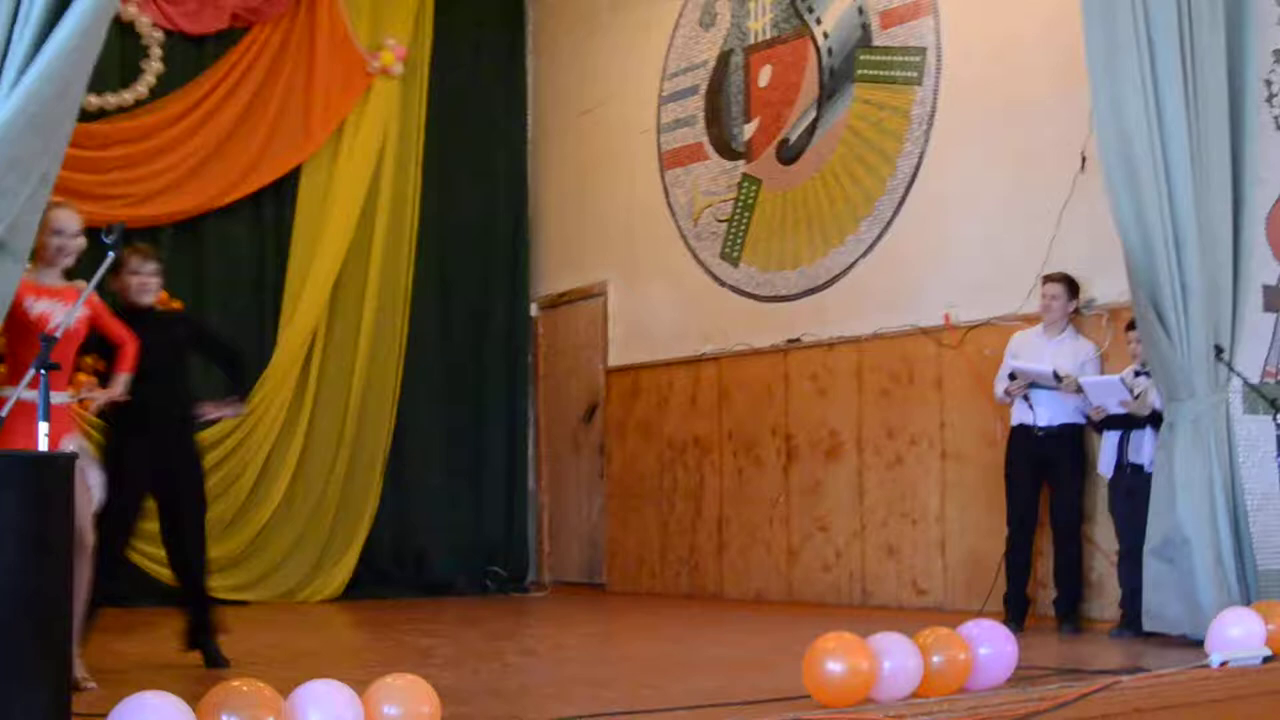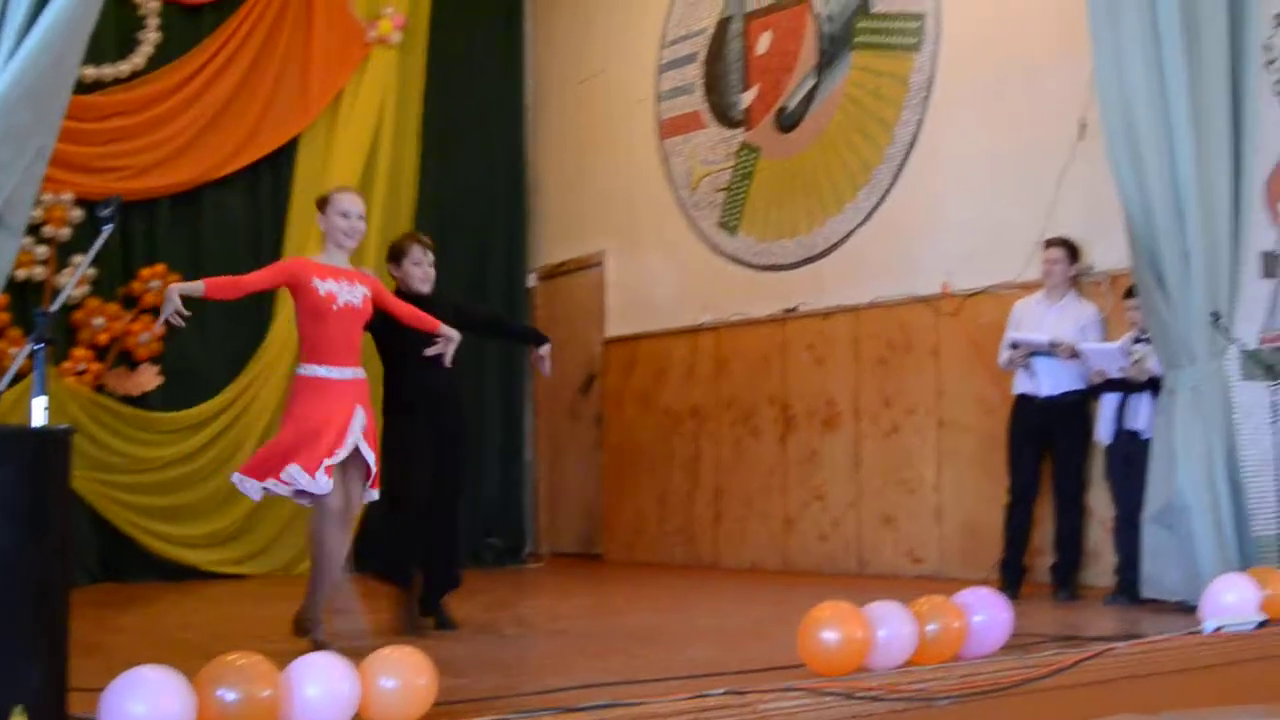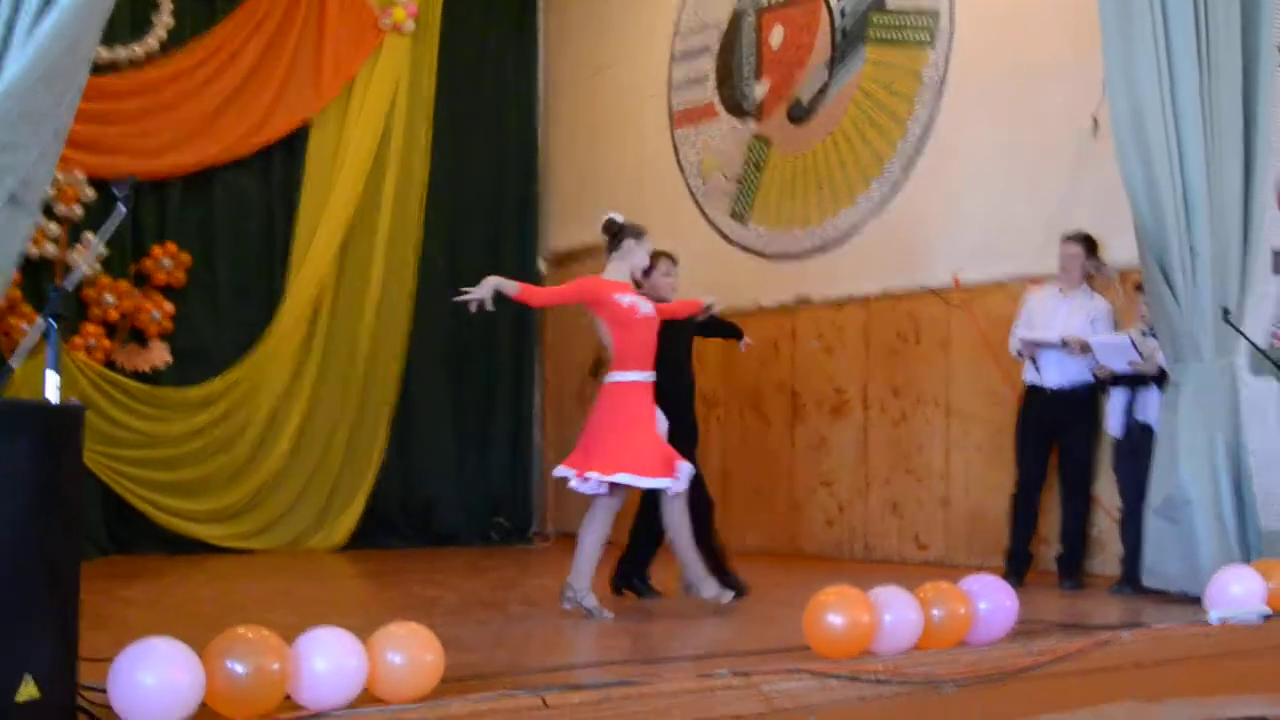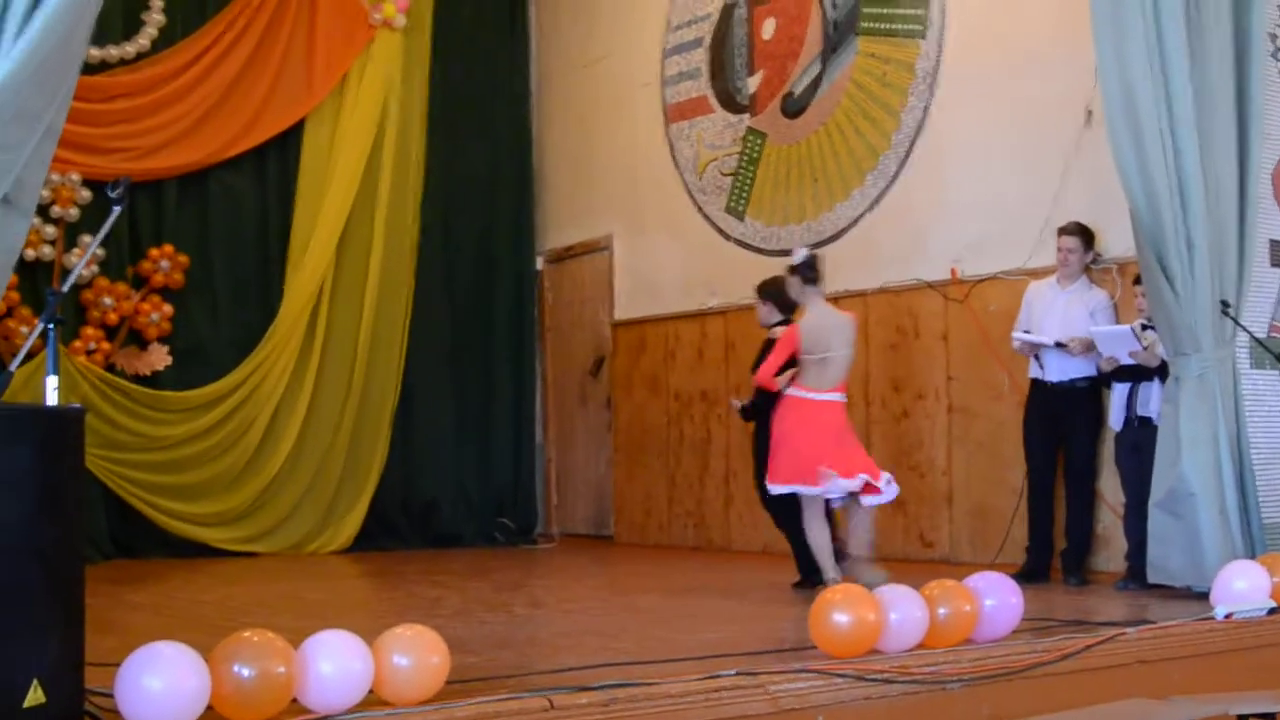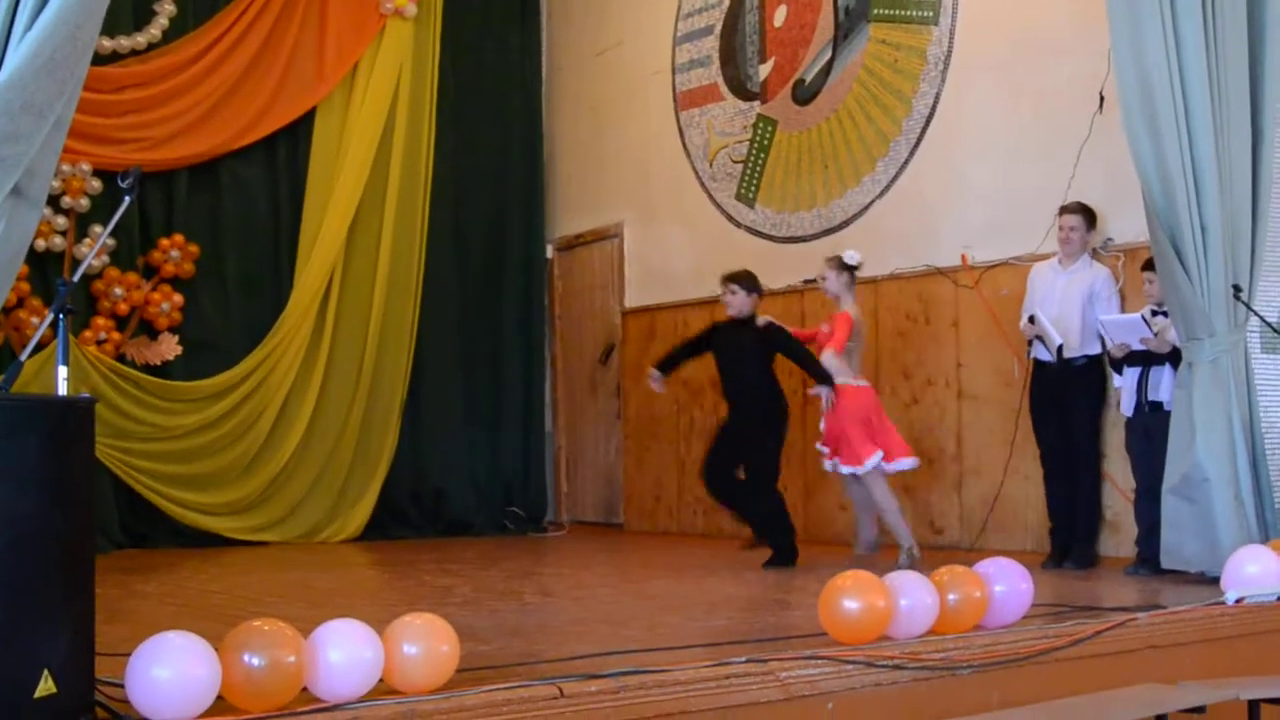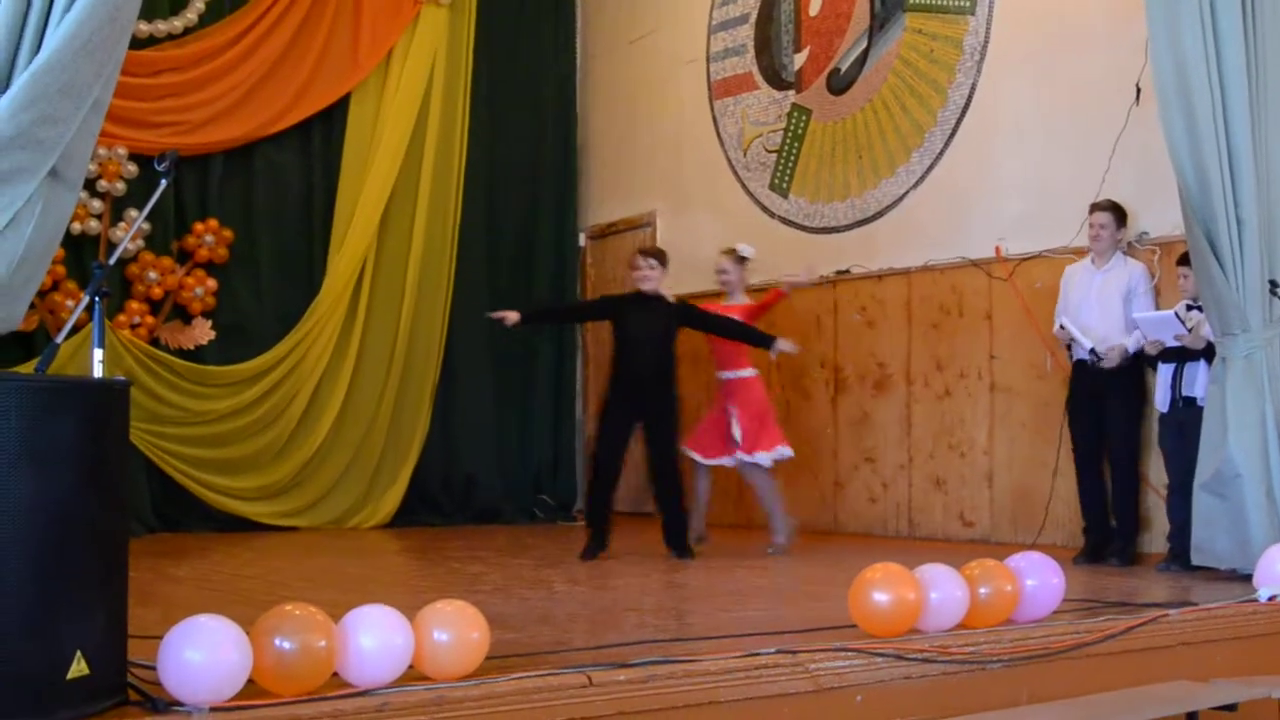
dt=0.7s
person 1, frame 1
left shoulder: (86, 300)
left elbow: (126, 340)
left wrist: (116, 386)
left hip: (64, 421)
left knee: (82, 538)
left ankle: (70, 656)
person 1, frame 2
left shoulder: (366, 283)
right shoulder: (298, 269)
left elbow: (406, 312)
right elbow: (238, 285)
left wrist: (445, 331)
right wrist: (182, 287)
left hip: (355, 397)
right hip: (314, 394)
left knee: (347, 510)
right knee: (331, 505)
left ankle: (314, 613)
right ankle: (343, 603)
person 1, frame 3
left shoulder: (634, 296)
right shoulder: (594, 287)
left elbow: (666, 311)
right elbow: (541, 296)
left wrist: (701, 304)
right wrist: (498, 283)
left hip: (640, 398)
right hip: (624, 396)
left knee: (609, 497)
right knee: (672, 483)
left ankle: (578, 587)
person 1, frame 4
left shoulder: (796, 331)
right shoulder: (849, 320)
left elbow: (762, 378)
left wrist: (781, 382)
left hip: (796, 412)
right hip: (831, 414)
left knee: (812, 503)
right knee: (864, 491)
left ankle: (833, 578)
right ankle: (858, 562)
person 1, frame 5
left shoulder: (844, 317)
right shoulder: (852, 315)
left elbow: (837, 340)
right elbow: (816, 337)
left wrist: (829, 357)
left hip: (847, 399)
right hip: (860, 395)
left knee: (867, 478)
right knee: (869, 475)
left ankle: (907, 546)
right ankle: (870, 533)
person 1, frame 6
left shoulder: (749, 309)
right shoulder: (712, 308)
left elbow: (767, 301)
left wrist: (785, 289)
left hip: (744, 389)
right hip: (726, 390)
left knee: (750, 465)
right knee: (701, 455)
left ankle: (780, 527)
right ankle: (697, 527)
person 2, frame 1
left shoulder: (1085, 348)
right shoulder: (1020, 339)
right elbow: (998, 384)
left wrist: (1078, 390)
right wrist: (1010, 391)
left hip: (1065, 440)
right hip: (1024, 438)
left knee: (1067, 524)
right knee: (1020, 523)
left ankle: (1067, 611)
right ankle: (1014, 609)
person 2, frame 2
left shoulder: (1087, 312)
right shoulder: (1021, 307)
right elbow: (1003, 353)
left wrist: (1076, 354)
right wrist: (1012, 359)
left hip: (1068, 407)
right hip: (1027, 405)
left knee: (1068, 492)
right knee: (1021, 490)
left ankle: (1065, 578)
right ankle: (1011, 576)
person 2, frame 3
left shoulder: (1099, 307)
right shoulder: (1035, 297)
right elbow: (1015, 337)
left wrist: (1086, 349)
right wrist: (1021, 348)
left hip: (1077, 399)
right hip: (1037, 396)
left knee: (1075, 482)
right knee: (1028, 479)
left ankle: (1070, 566)
right ankle: (1016, 562)
person 2, frame 4
left shoulder: (1098, 298)
right shoulder: (1034, 290)
right elbow: (1017, 333)
left wrist: (1090, 347)
right wrist: (1023, 346)
left hip: (1081, 393)
right hip: (1041, 392)
left knee: (1079, 477)
right knee: (1038, 475)
left ankle: (1074, 563)
right ankle: (1038, 560)
person 2, frame 5
left shoulder: (1099, 276)
right shoulder: (1038, 271)
right elbow: (1027, 312)
right wrist: (1025, 327)
left hip: (1082, 371)
right hip: (1044, 372)
left knee: (1082, 457)
right knee: (1052, 458)
left ankle: (1083, 545)
right ankle: (1060, 543)
person 2, frame 6
left shoulder: (1135, 272)
right shoulder: (1072, 273)
right elbow: (1061, 317)
left wrist: (1125, 347)
right wrist: (1061, 332)
left hip: (1122, 372)
right hip: (1084, 372)
left knee: (1122, 456)
right knee: (1085, 457)
left ankle: (1123, 542)
right ankle: (1096, 539)
person 3, frame 1
left shoulder: (179, 325)
left elbow: (225, 356)
left wrist: (234, 398)
left hip: (177, 443)
right hip: (129, 444)
left knee: (188, 540)
right knee: (112, 538)
left ankle: (202, 634)
person 3, frame 2
left shoulder: (446, 308)
right shoulder: (383, 311)
left elbow: (491, 323)
left wrist: (537, 341)
left hip: (447, 418)
right hip: (406, 421)
left knee: (444, 509)
right knee: (414, 504)
left ankle: (433, 598)
right ankle: (408, 592)
person 3, frame 3
left shoulder: (678, 315)
left elbow: (708, 324)
left wrist: (736, 333)
left hip: (681, 418)
left knee: (661, 498)
right knee: (690, 494)
left ankle: (631, 573)
right ankle: (716, 571)
person 3, frame 4
left shoulder: (775, 343)
left elbow: (767, 393)
left wrist: (745, 410)
left hip: (773, 433)
left knee: (780, 501)
right knee: (798, 500)
left ankle: (813, 569)
right ankle: (819, 567)
person 3, frame 5
left shoulder: (767, 331)
right shoulder: (720, 331)
left elbow: (800, 355)
right elbow: (691, 347)
left wrist: (824, 383)
right wrist: (661, 368)
left hip: (767, 415)
right hip: (739, 416)
left knee: (760, 481)
right knee: (715, 473)
left ankle: (784, 549)
right ankle: (762, 528)
person 3, frame 6
left shoulder: (676, 310)
right shoulder: (619, 305)
left elbow: (721, 325)
right elbow: (573, 312)
left wrist: (771, 342)
right wrist: (523, 316)
left hip: (659, 396)
right hip: (621, 395)
left knee: (665, 465)
right knee: (604, 461)
left ankle: (677, 538)
right ankle: (597, 535)
person 4, frame 1
right shoulder: (1124, 377)
right elbow: (1110, 424)
left wrist: (1148, 412)
right wrist: (1097, 417)
left hip: (1151, 473)
right hip: (1120, 473)
right knee: (1128, 547)
right ankle: (1131, 617)
person 4, frame 2
right shoulder: (1121, 344)
right elbow: (1107, 389)
left wrist: (1147, 378)
right wrist: (1096, 382)
left hip: (1148, 439)
right hip: (1117, 439)
right knee: (1125, 513)
right ankle: (1127, 584)
person 4, frame 3
right shoulder: (1130, 338)
right elbow: (1116, 381)
left wrist: (1155, 372)
right wrist: (1102, 375)
left hip: (1156, 433)
right hip: (1126, 433)
right knee: (1130, 504)
right ankle: (1132, 573)
person 4, frame 4
right shoulder: (1130, 331)
right elbow: (1114, 380)
left wrist: (1157, 363)
right wrist: (1104, 369)
left hip: (1158, 427)
right hip: (1127, 426)
right knee: (1134, 500)
right ankle: (1137, 569)
person 4, frame 5
right shoulder: (1141, 318)
right elbow: (1124, 367)
left wrist: (1168, 350)
right wrist: (1115, 355)
left hip: (1169, 412)
right hip: (1137, 413)
right knee: (1145, 485)
right ankle: (1147, 554)
person 4, frame 6
right shoulder: (1177, 311)
right elbow: (1161, 361)
left wrist: (1203, 346)
right wrist: (1151, 352)
left hip: (1203, 408)
right hip: (1171, 408)
right knee: (1177, 481)
right ankle: (1179, 550)
